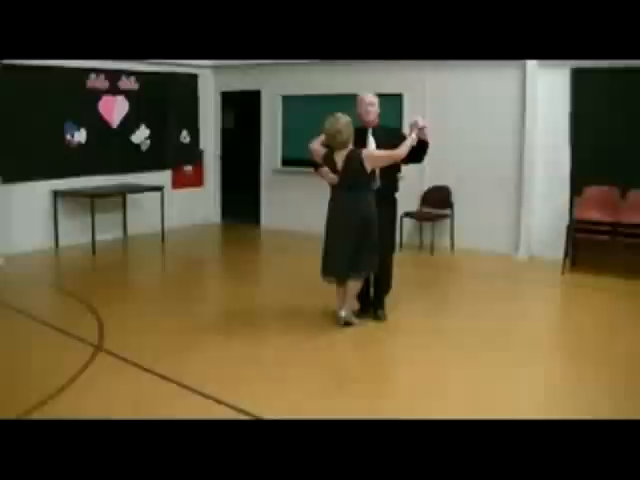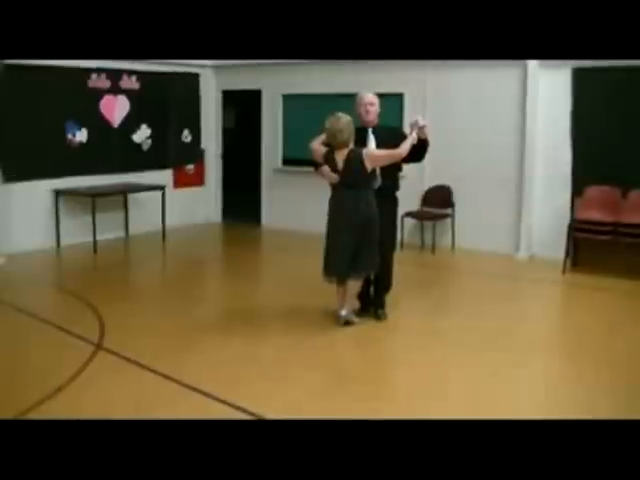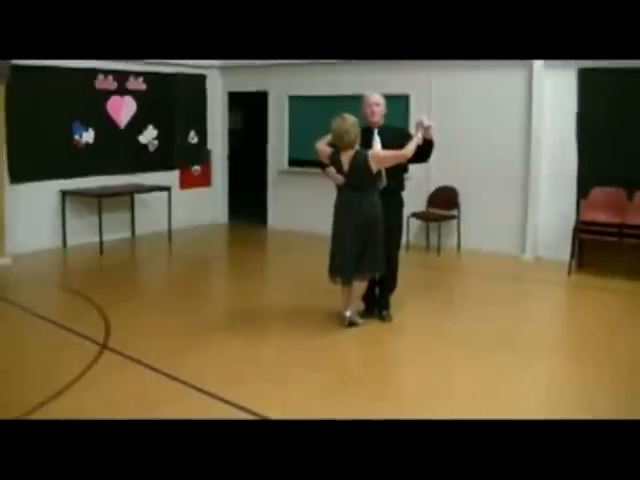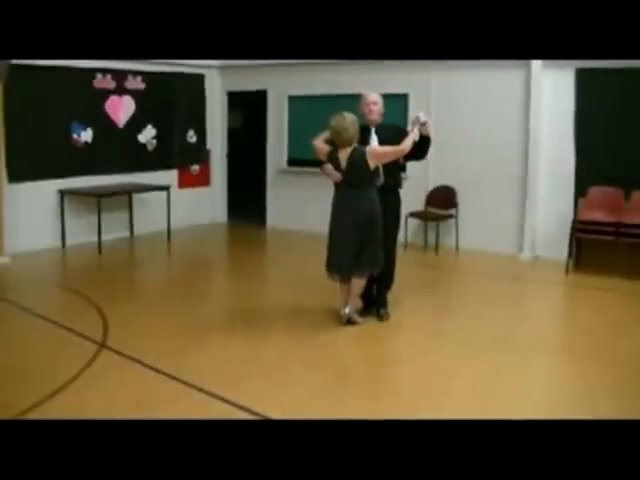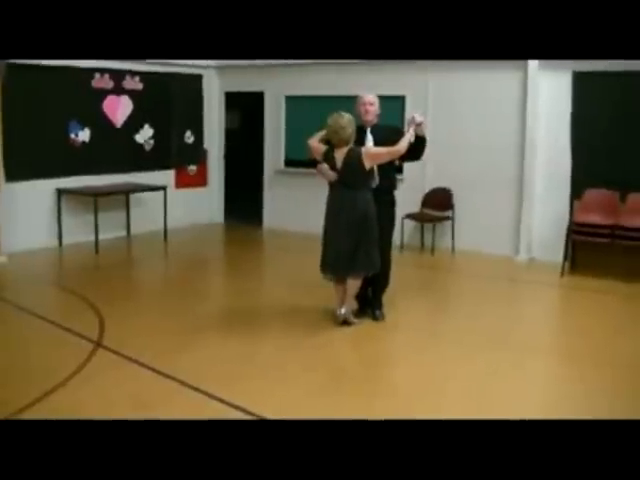
dt=0.3s
person 1, frame 1
left shoulder: (393, 135)
left elbow: (414, 156)
left wrist: (421, 137)
right wrist: (323, 170)
left hip: (385, 202)
left knee: (384, 252)
left ankle: (379, 302)
right ankle: (364, 301)
person 1, frame 2
left shoulder: (394, 134)
left elbow: (415, 156)
left wrist: (422, 136)
left hip: (385, 201)
left knee: (385, 251)
left ankle: (379, 300)
right ankle: (365, 300)
person 1, frame 3
left shoulder: (399, 135)
left elbow: (420, 156)
left wrist: (427, 136)
right wrist: (330, 170)
left hip: (391, 201)
left knee: (390, 252)
left ankle: (384, 302)
right ankle: (369, 301)
person 1, frame 4
left shoulder: (396, 132)
left elbow: (418, 153)
left wrist: (423, 132)
left hip: (388, 200)
left knee: (387, 250)
left ankle: (381, 300)
right ankle: (368, 300)
person 1, frame 5
left shoulder: (391, 133)
left elbow: (413, 154)
left wrist: (419, 133)
right wrist: (322, 166)
left hip: (383, 201)
left knee: (382, 252)
left ankle: (376, 302)
right ankle: (363, 300)
person 2, frame 1
left shoulder: (326, 157)
right shoulder: (365, 156)
left elbow: (313, 145)
right elbow: (399, 154)
left wrist: (329, 134)
right wrist: (413, 136)
left hip: (338, 211)
right hip: (362, 212)
left knee: (341, 259)
right knee: (359, 263)
left ankle: (341, 307)
right ankle: (346, 310)
person 2, frame 2
left shoulder: (326, 156)
right shoulder: (365, 156)
left elbow: (314, 144)
right elbow: (399, 153)
left wrist: (330, 133)
right wrist: (413, 135)
left hip: (339, 210)
right hip: (362, 211)
left knee: (341, 258)
right knee: (359, 262)
left ankle: (341, 307)
right ankle: (347, 310)
person 2, frame 3
left shoulder: (332, 157)
right shoulder: (371, 157)
left elbow: (319, 145)
right elbow: (405, 154)
left wrist: (335, 133)
right wrist: (418, 136)
left hip: (344, 211)
right hip: (368, 212)
left knee: (347, 259)
right knee: (364, 263)
left ankle: (345, 308)
right ankle: (351, 311)
person 2, frame 4
left shoulder: (330, 155)
right shoulder: (368, 154)
left elbow: (317, 141)
right elbow: (403, 149)
left wrist: (333, 131)
right wrist: (415, 131)
left hip: (342, 209)
right hip: (366, 209)
left knee: (345, 257)
right knee: (363, 261)
left ankle: (344, 306)
right ankle: (350, 308)
person 2, frame 5
left shoulder: (326, 154)
right shoulder: (364, 154)
left elbow: (312, 141)
right elbow: (398, 150)
left wrist: (329, 131)
right wrist: (411, 132)
left hip: (336, 209)
right hip: (360, 210)
left knee: (340, 258)
right knee: (358, 261)
left ankle: (340, 307)
right ankle: (346, 309)
